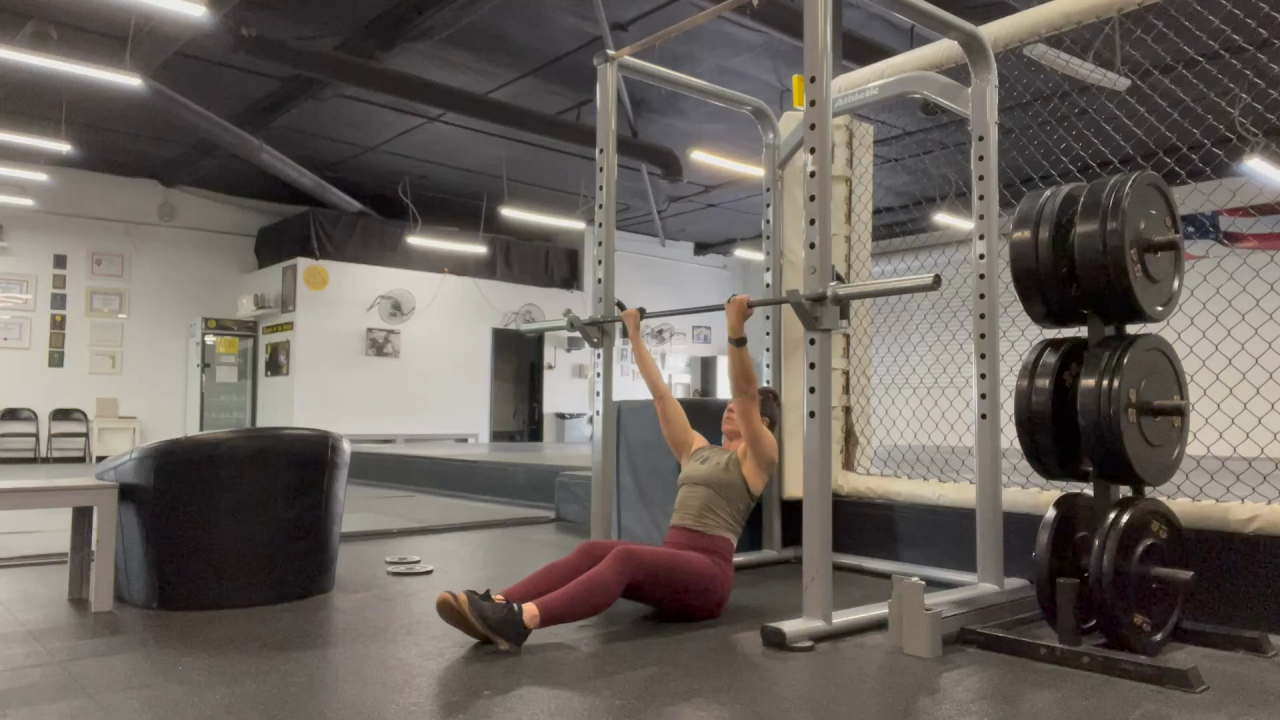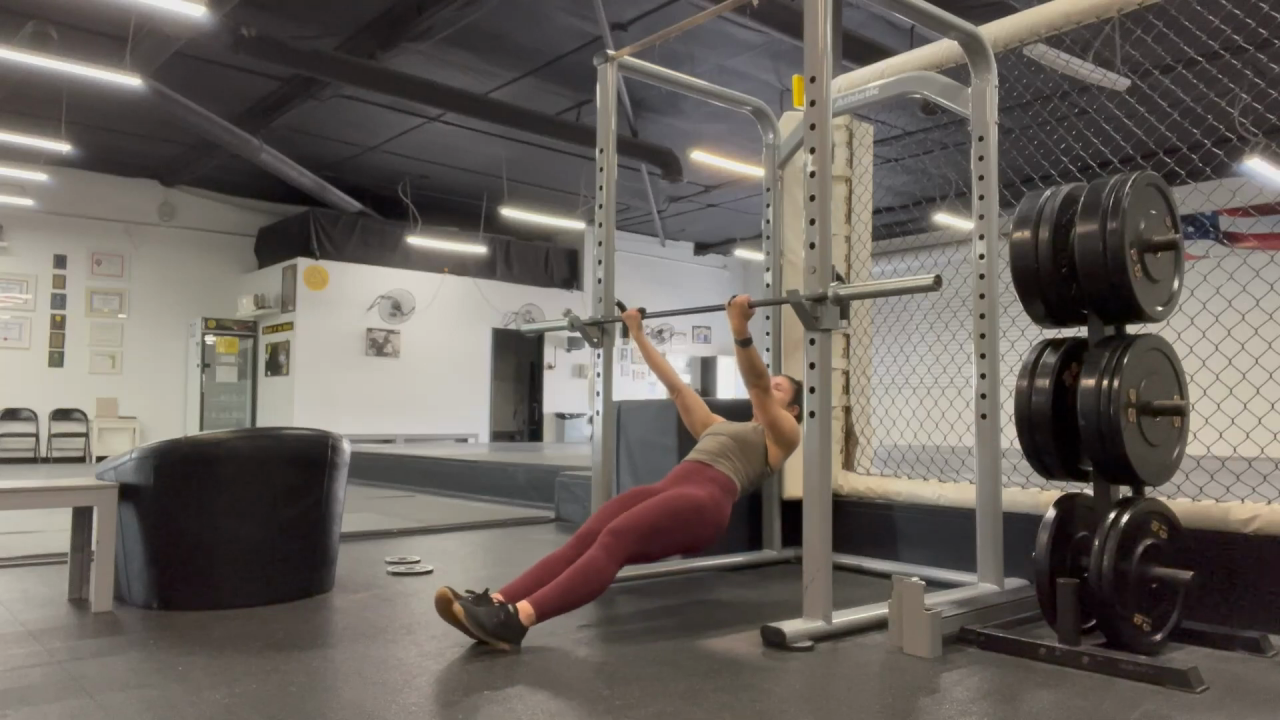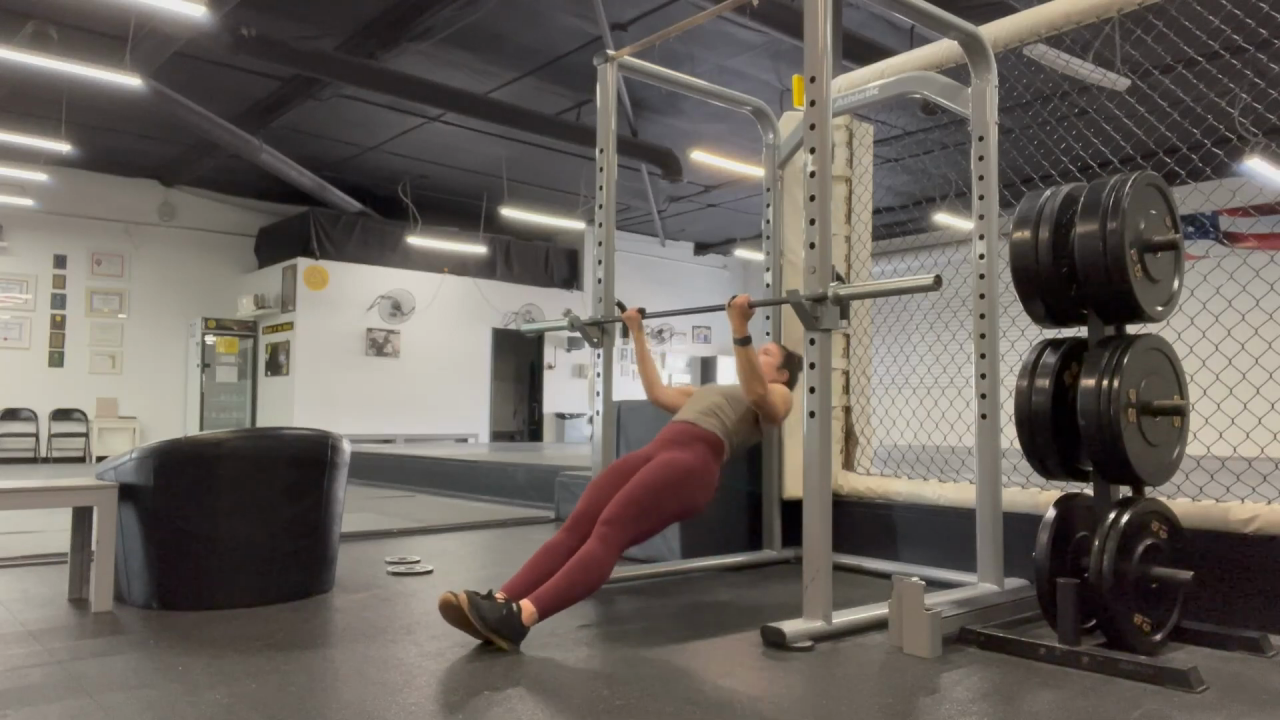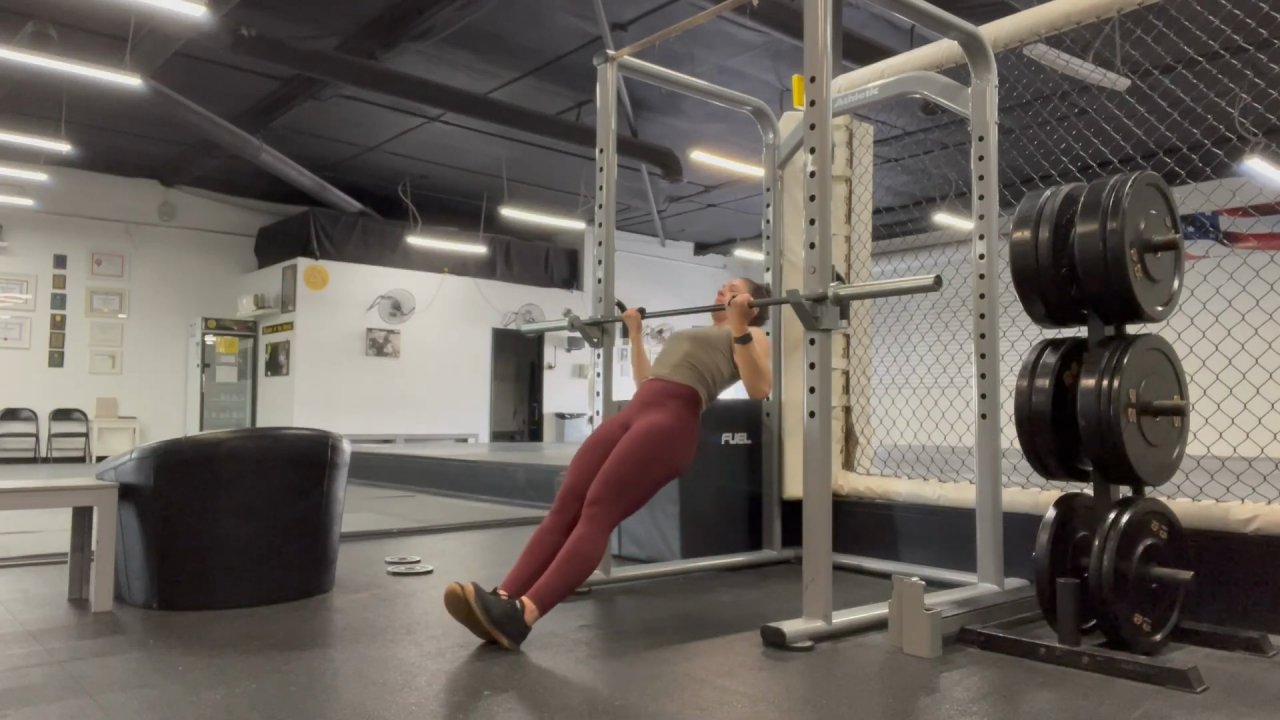
dt=0.7s
person 1, frame 1
left shoulder: (756, 458)
right shoulder: (697, 449)
left elbow: (747, 394)
right elbow: (661, 394)
left wrist: (736, 331)
right wrist: (635, 335)
left hip: (707, 570)
right hip: (672, 556)
left knee: (625, 559)
right knee: (591, 552)
left ankle: (518, 622)
right ankle: (497, 607)
person 1, frame 2
left shoulder: (783, 434)
right shoulder: (719, 426)
left elbow: (757, 384)
right elbow: (677, 387)
left wrist: (741, 330)
right wrist: (638, 334)
left hip: (706, 501)
right hip: (669, 488)
left knee: (614, 539)
right knee: (583, 541)
left ankle: (515, 620)
right ankle: (495, 604)
person 1, frame 3
left shoulder: (778, 397)
right shoulder: (716, 391)
left elbow: (758, 397)
right elbow: (657, 392)
left wrist: (740, 331)
right wrist: (638, 335)
left hip: (692, 461)
right hip: (654, 451)
left knee: (609, 532)
right knee: (575, 529)
left ankle: (518, 618)
right ankle: (500, 604)
person 1, frame 4
left shoulder: (748, 335)
right shoulder: (696, 339)
left elbow: (760, 389)
left wrist: (740, 328)
right wrist: (636, 333)
left hip: (672, 420)
right hip: (633, 411)
left knee: (597, 513)
right knee: (565, 510)
left ankle: (520, 616)
right ankle: (502, 601)
